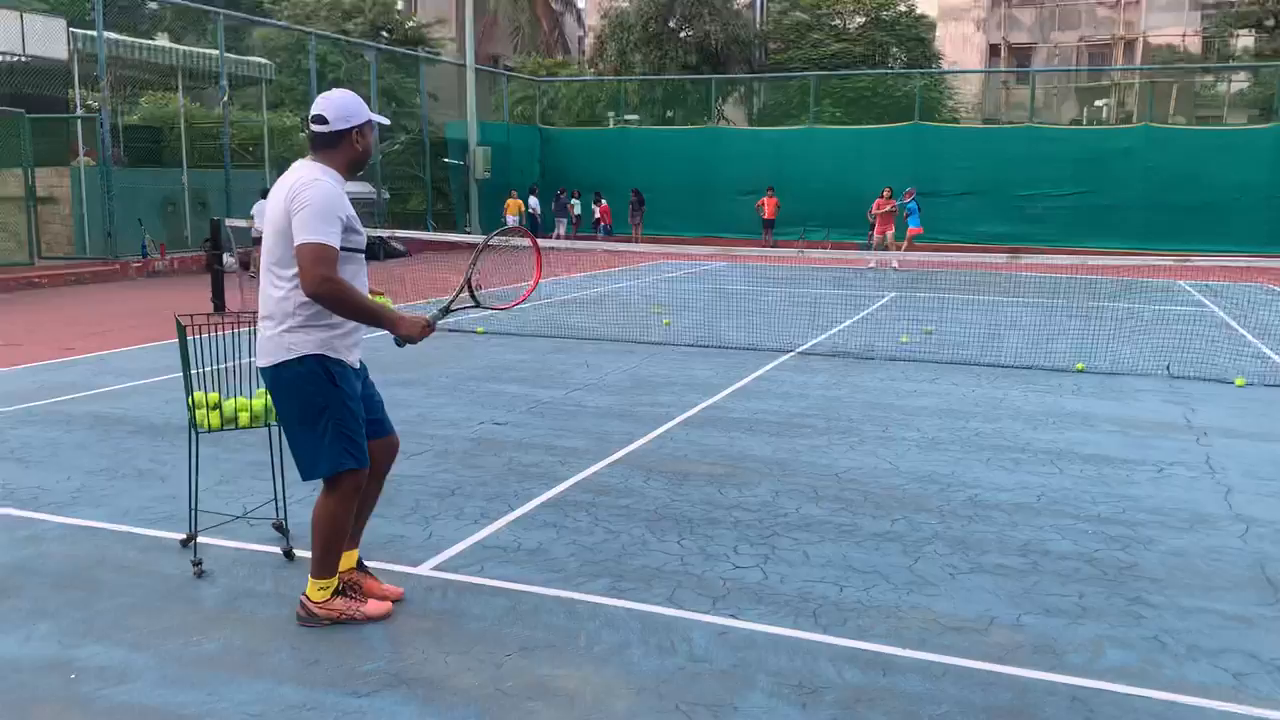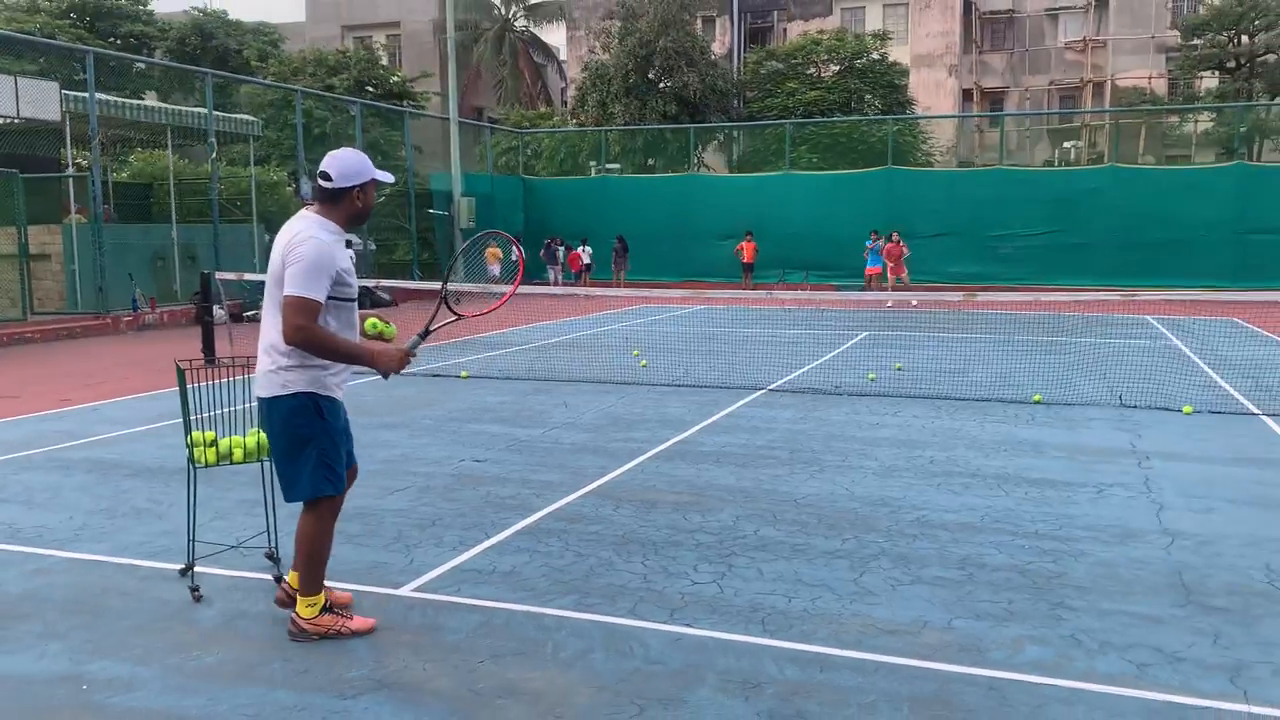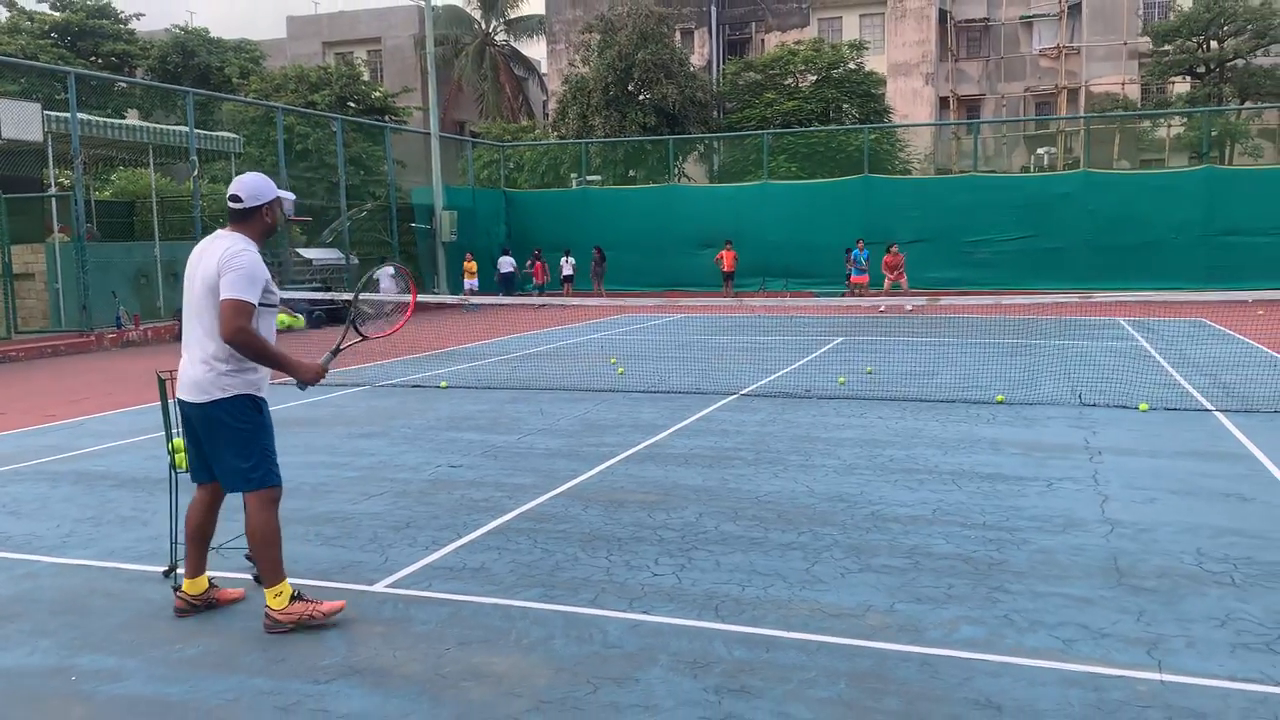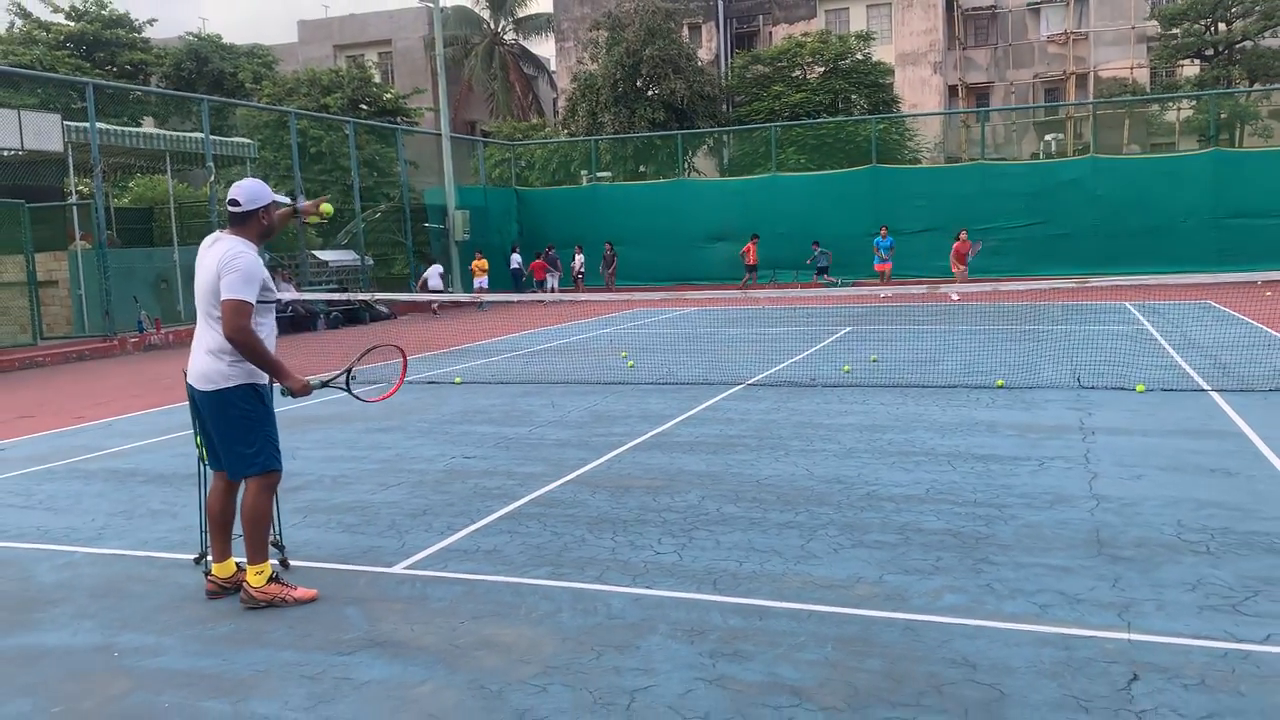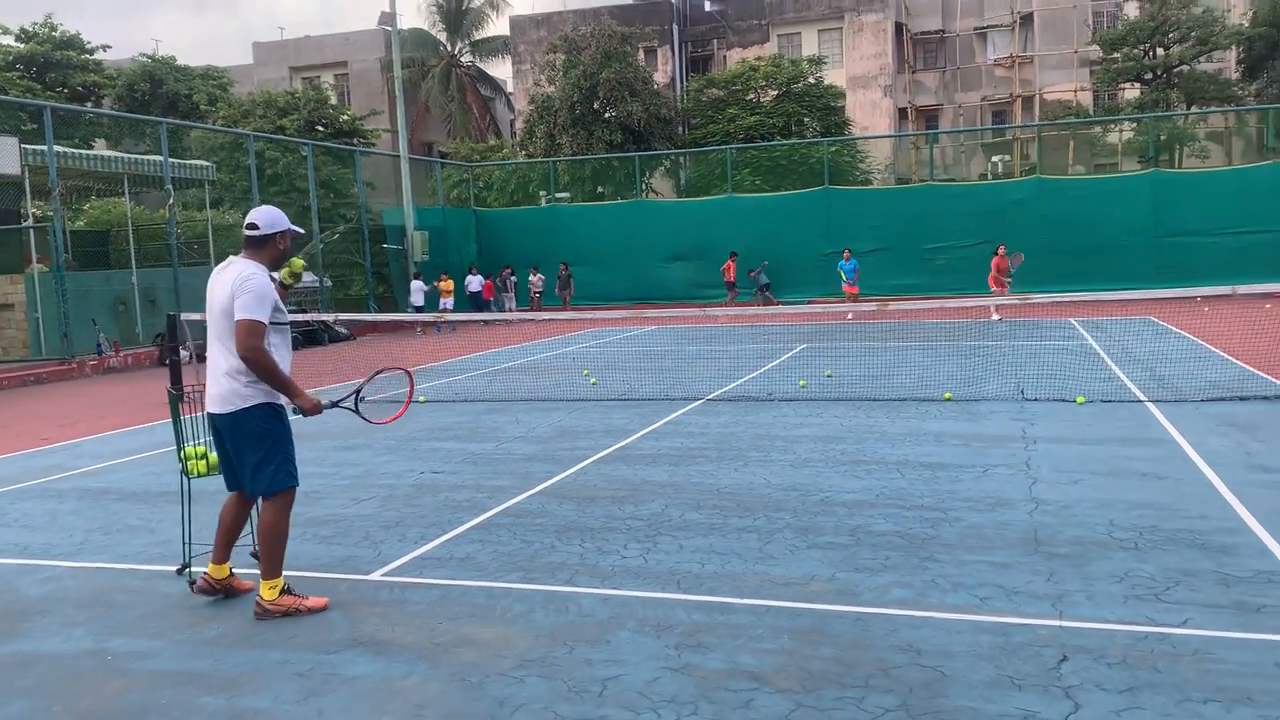
dt=0.7s
person 1, frame 1
left shoulder: (305, 180)
right shoulder: (319, 189)
right elbow: (319, 282)
left wrist: (365, 302)
right wrist: (393, 321)
left hip: (329, 353)
right hip: (309, 357)
left knee: (381, 447)
right knee: (347, 473)
left ankle: (344, 562)
person 1, frame 2
left shoulder: (311, 227)
right shoulder: (316, 244)
right elbow: (298, 331)
left wrist: (352, 321)
right wrist: (373, 356)
left hip: (310, 387)
right hip: (300, 391)
left knee: (341, 477)
right knee: (323, 496)
left ankle: (298, 583)
right ankle: (311, 612)
person 1, frame 3
left shoulder: (209, 245)
right shoulder: (243, 257)
right elbow: (235, 331)
left wrist: (268, 319)
right wrist: (295, 367)
left hip: (195, 389)
right hip: (230, 393)
left knee: (210, 487)
right knee: (262, 491)
left ankle: (193, 588)
right ankle: (281, 603)
person 1, frame 4
left shoulder: (215, 241)
right shoulder: (242, 259)
left elbow: (258, 227)
right elbow: (237, 330)
left wrist: (297, 211)
right wrist: (285, 376)
left hip: (206, 380)
right hip: (235, 383)
left knee: (226, 475)
right knee: (262, 476)
left ankle: (222, 572)
right ankle: (258, 581)
person 1, frame 5
left shoulder: (227, 270)
right shoulder: (254, 280)
right elbow: (251, 349)
left wrist: (283, 288)
right wrist: (297, 395)
left hip: (224, 402)
right hip: (253, 404)
left knee: (245, 491)
right knee: (278, 493)
left ankle: (217, 573)
right ankle: (272, 594)
